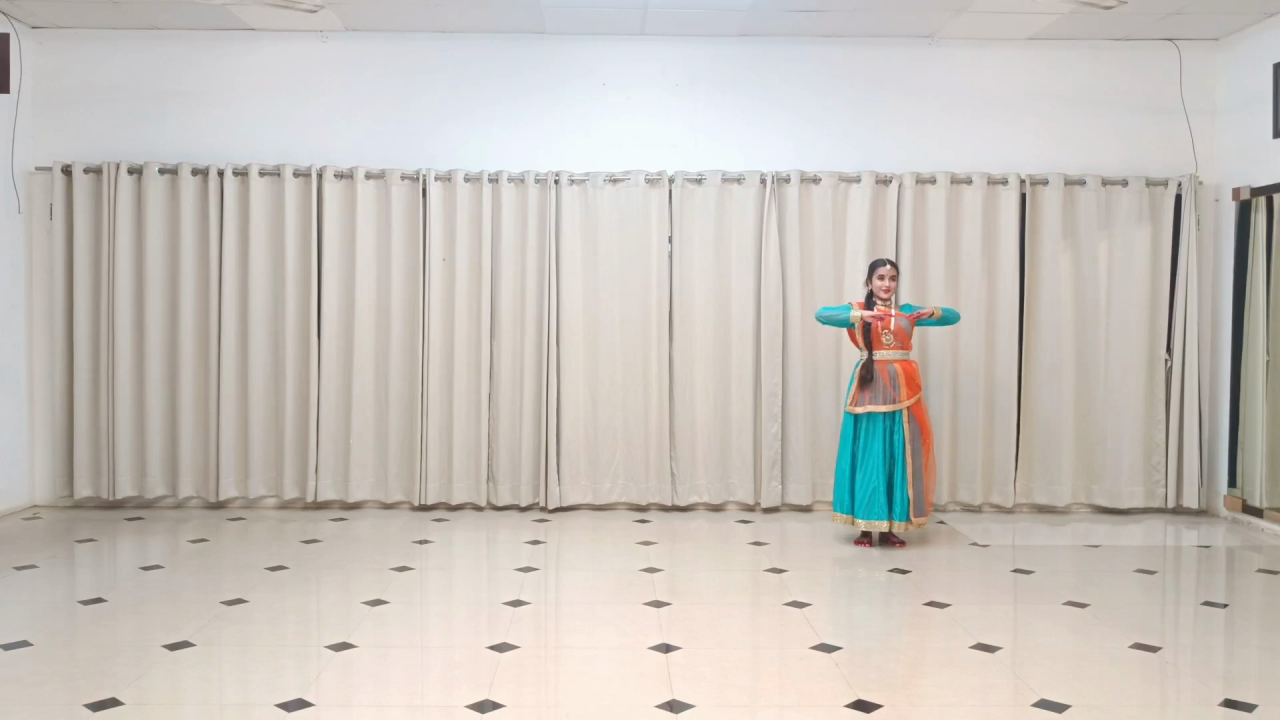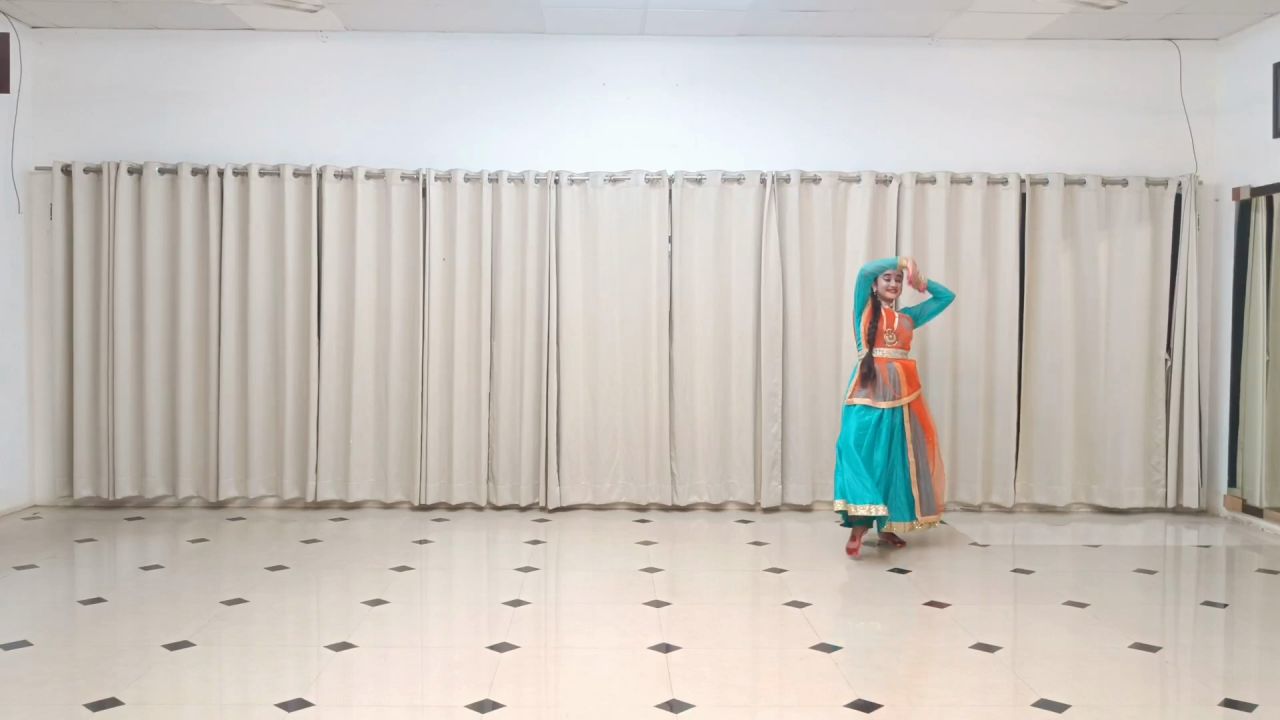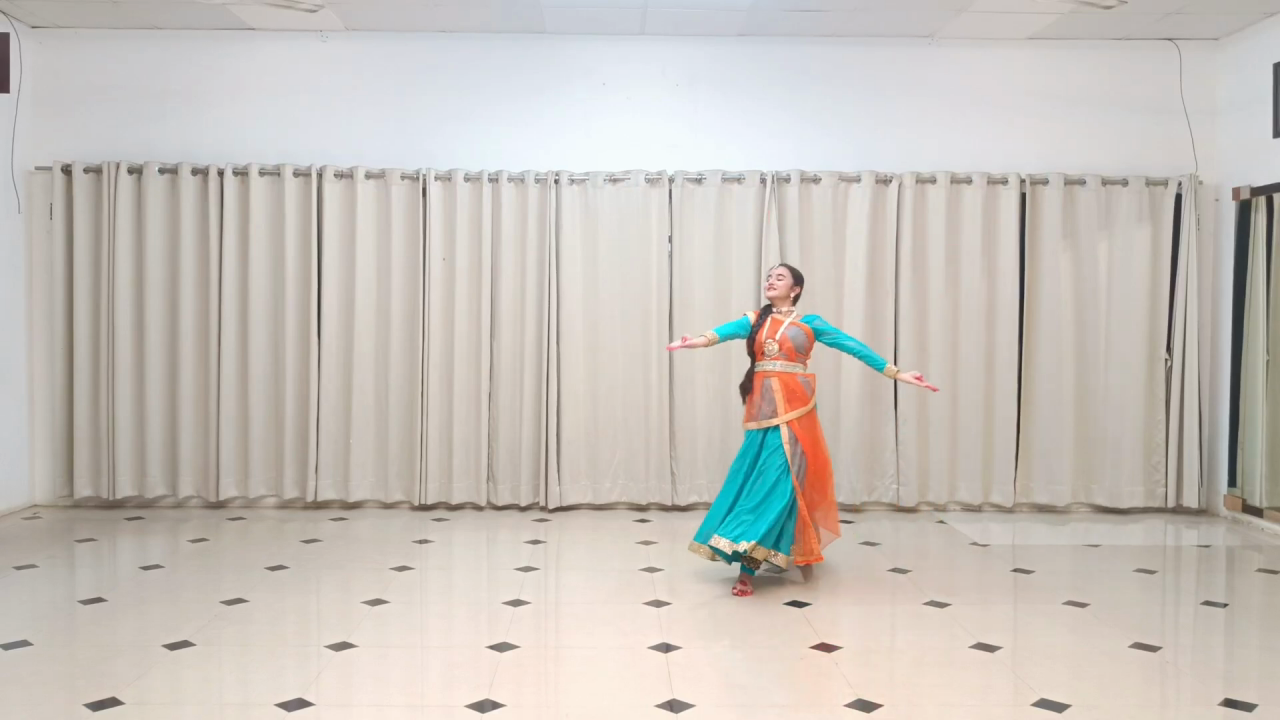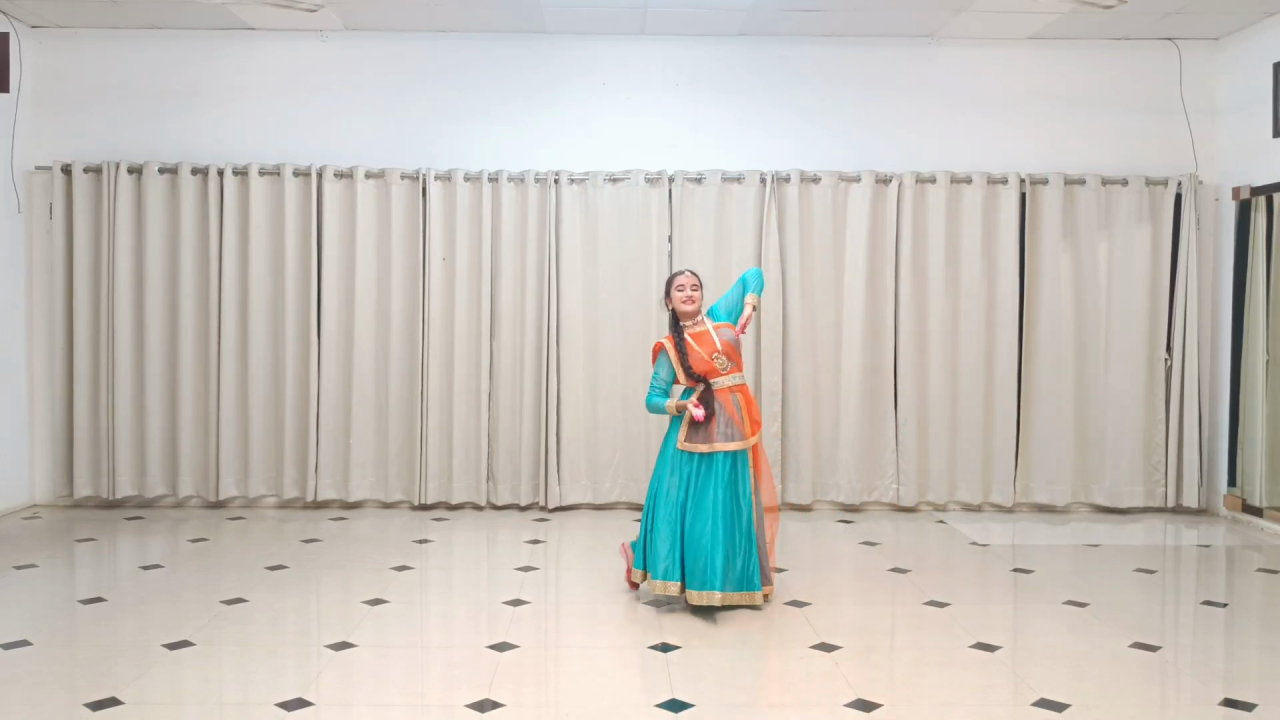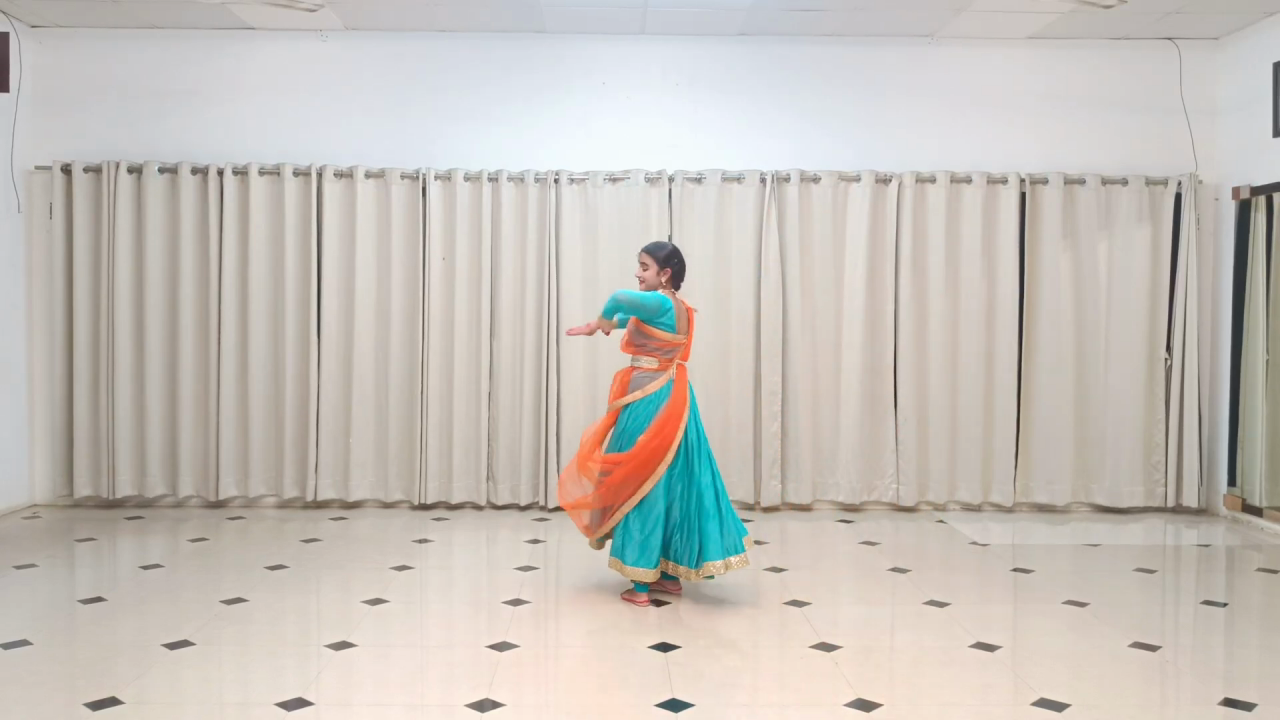
dt=1s
person 1, frame 1
left shoulder: (908, 312)
right shoulder: (857, 309)
left elbow: (954, 316)
right elbow: (822, 314)
left wrist: (932, 312)
right wrist: (861, 315)
left hip: (902, 387)
right hip: (870, 387)
left knee: (900, 454)
right knee: (868, 453)
left ankle: (890, 526)
right ankle: (865, 526)
person 1, frame 2
left shoulder: (909, 316)
right shoulder: (864, 308)
left elbow: (948, 297)
right elbow: (865, 271)
left wrist: (922, 282)
right wrist: (902, 261)
left hip: (902, 391)
right hip: (868, 388)
left knee: (898, 456)
right knee: (853, 446)
left ankle: (889, 526)
right ankle: (859, 524)
person 1, frame 3
left shoulder: (809, 323)
right shoulder: (753, 320)
left elbow: (851, 344)
right elbow: (727, 330)
left wrist: (895, 372)
right wrist: (700, 340)
left hip: (793, 410)
right hip: (761, 409)
left knee: (778, 483)
right knee: (754, 480)
left ankle: (748, 567)
right ankle: (776, 551)
person 1, frame 4
left shoulder: (721, 316)
right shoulder: (668, 346)
left elbow: (754, 275)
right elbow: (653, 399)
left wrist: (748, 309)
right wrist: (681, 406)
left hip: (736, 420)
right hip: (697, 426)
left knee: (729, 503)
right knee: (684, 501)
left ankle: (718, 582)
person 1, frame 5
left shoulder: (656, 302)
right shoulder: (677, 308)
left elbow: (623, 301)
left wrist: (598, 322)
right wrist: (607, 322)
left hip: (650, 402)
right hip: (673, 402)
left knee: (642, 487)
right knee: (674, 483)
left ankle: (641, 584)
right ankle: (672, 573)
